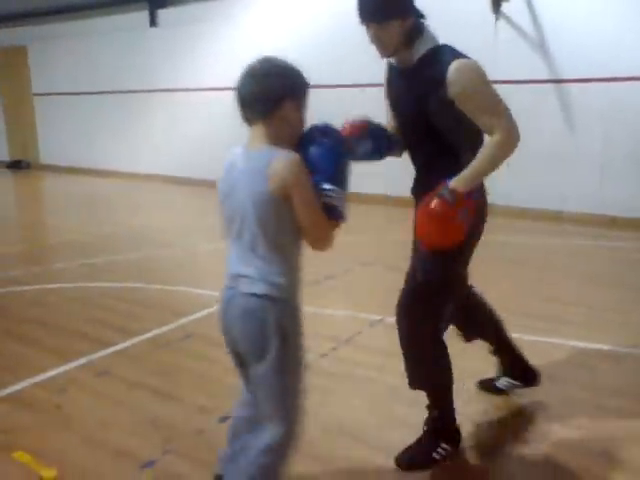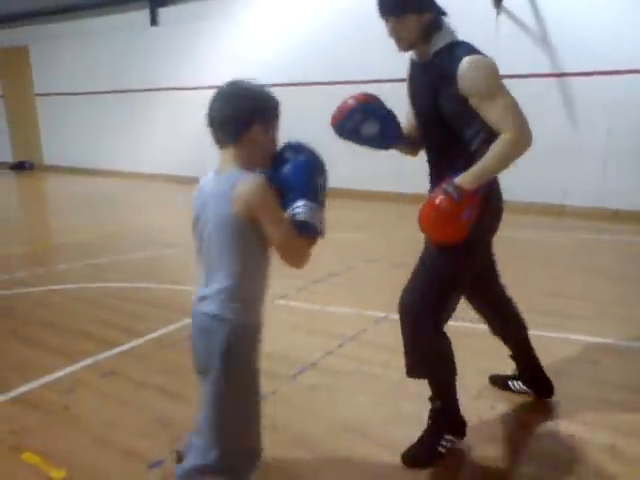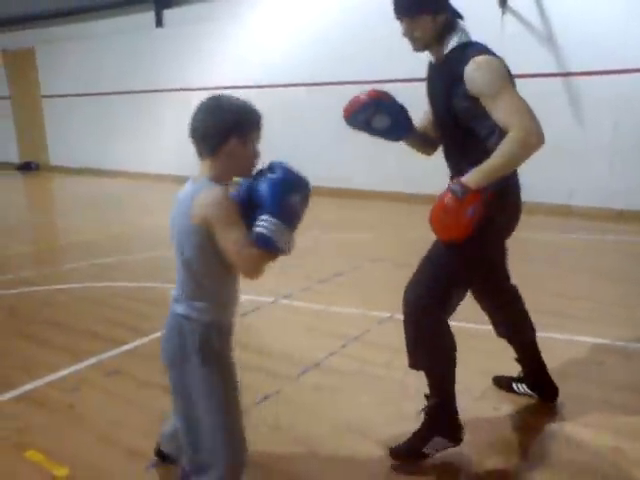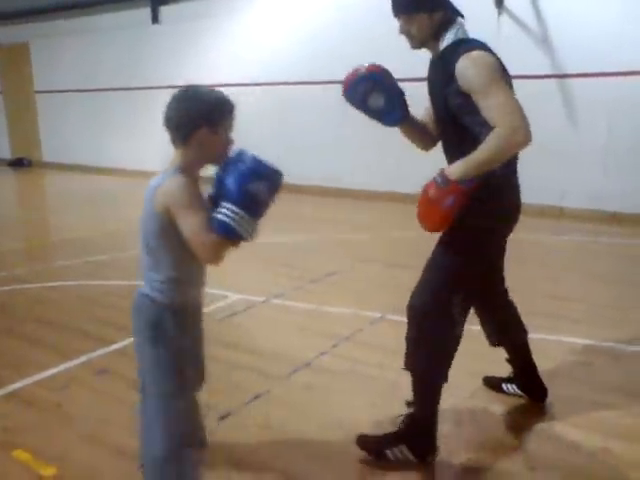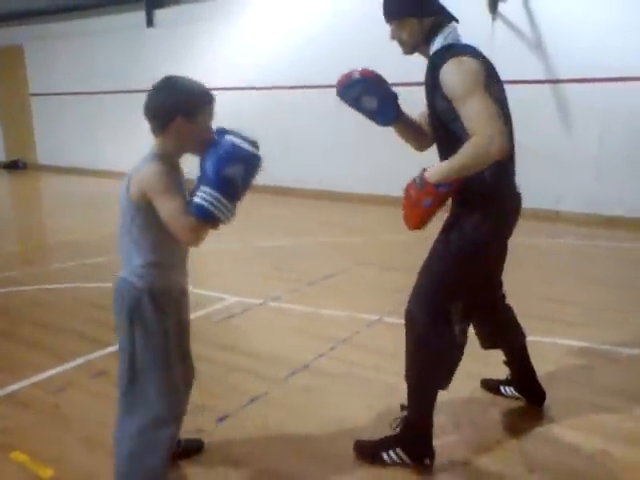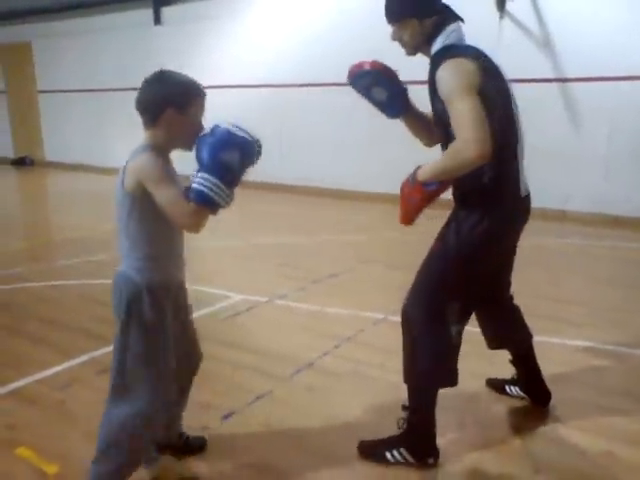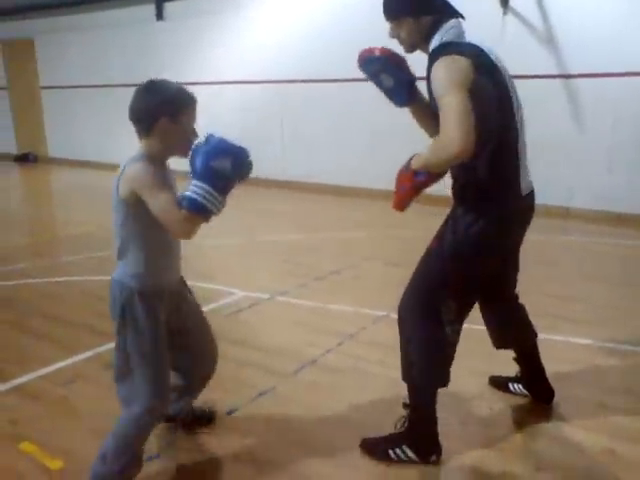
dt=0.1s
person 1, frame 1
left shoulder: (455, 70)
right shoulder: (394, 73)
left elbow: (506, 133)
left wrist: (460, 184)
right wrist: (381, 142)
left hip: (455, 204)
right hip: (429, 200)
left knee: (417, 311)
right knee: (452, 293)
left ankle: (443, 428)
right ankle: (517, 369)
person 1, frame 2
left shoulder: (468, 65)
right shoulder: (419, 69)
left elbow: (518, 133)
left wrist: (466, 183)
right wrist: (387, 134)
left hip: (470, 204)
right hip: (453, 202)
left knee: (418, 307)
right knee: (485, 291)
left ankle: (448, 422)
right ankle: (534, 377)
person 1, frame 3
left shoulder: (479, 65)
right shoulder: (439, 69)
left elbow: (528, 134)
right elbow: (432, 142)
left wrist: (473, 182)
right wrist: (401, 128)
left hip: (487, 203)
right hip: (471, 201)
left knee: (423, 300)
right knee: (496, 291)
left ankle: (442, 422)
right ankle: (538, 381)
person 1, frame 4
left shoulder: (471, 60)
right shoulder: (444, 63)
left elbow: (517, 132)
right elbow: (429, 137)
left wrist: (456, 174)
right wrist: (395, 114)
left hip: (486, 202)
right hip: (485, 200)
left knee: (430, 306)
right knee: (488, 292)
left ankle: (418, 436)
right ankle: (528, 381)
person 1, frame 5
left shoulder: (458, 65)
right shoulder: (442, 65)
left elbow: (493, 143)
right elbow: (425, 138)
left wrist: (435, 176)
right wrist: (390, 114)
left hip: (484, 207)
right hip: (486, 204)
left knee: (427, 313)
right knee: (484, 297)
left ankle: (415, 439)
right ankle: (526, 384)
person 1, frame 6
left shoulder: (454, 66)
right shoulder: (466, 60)
left elbow: (474, 148)
right elbow: (438, 134)
left wrist: (426, 175)
right wrist: (400, 108)
left hip: (485, 210)
right hip: (507, 203)
left knee: (424, 312)
right knee: (491, 297)
left ankle: (418, 440)
right ankle: (531, 383)
person 1, frame 7
left shoulder: (449, 63)
right shoulder: (469, 56)
left elbow: (456, 145)
left wrist: (416, 165)
right wrist: (407, 95)
left hip: (484, 208)
right hip: (511, 200)
left knee: (421, 309)
right knee: (497, 294)
left ankle: (420, 437)
right ankle: (535, 381)
person 2, frame 1
left shoulder: (232, 162)
right shoulder: (288, 165)
right elbow: (321, 239)
right wrist: (327, 181)
left hip: (234, 302)
right hip: (270, 309)
left knee: (260, 401)
right knee: (274, 425)
person 2, frame 2
left shoulder: (208, 183)
right shoulder: (252, 187)
right elbow: (297, 255)
right wrist: (305, 197)
left hip: (209, 319)
right hip: (228, 330)
left knee: (225, 410)
right knee: (230, 448)
person 2, frame 3
left shoulder: (193, 191)
right shoulder: (215, 199)
right elbow: (250, 266)
left wrist: (249, 208)
right wrist: (278, 214)
left hip: (189, 323)
right hip: (198, 331)
left knee: (206, 411)
person 2, frame 4
left shoulder: (183, 180)
right shoulder: (176, 186)
left elbow: (205, 237)
right elbow: (211, 251)
left wrist: (234, 194)
right wrist: (243, 200)
left hip: (179, 304)
right hip: (163, 311)
left knee: (183, 389)
right knee: (173, 414)
person 2, frame 5
left shoulder: (168, 168)
right shoulder: (153, 173)
left elbow: (186, 221)
right elbow: (190, 233)
left wrist: (217, 180)
right wrist: (220, 182)
left hip: (167, 292)
right hip: (145, 297)
left knee: (177, 378)
right knee: (153, 400)
left ankle: (165, 443)
person 2, frame 6
left shoulder: (160, 160)
right shoulder: (146, 164)
left elbow: (185, 211)
right elbow: (191, 219)
left wrist: (217, 169)
right wrist: (217, 168)
left hip: (168, 284)
right hip: (143, 291)
left knee: (183, 363)
right knee: (144, 394)
left ankle: (166, 434)
person 2, frame 7
left shoulder: (159, 169)
right shoulder: (141, 172)
left elbow: (180, 215)
right elbow: (184, 225)
left wrist: (214, 177)
right wrist: (210, 176)
left hip: (168, 286)
right hip: (139, 296)
left knee: (202, 354)
right knee: (146, 396)
left ankle: (179, 407)
